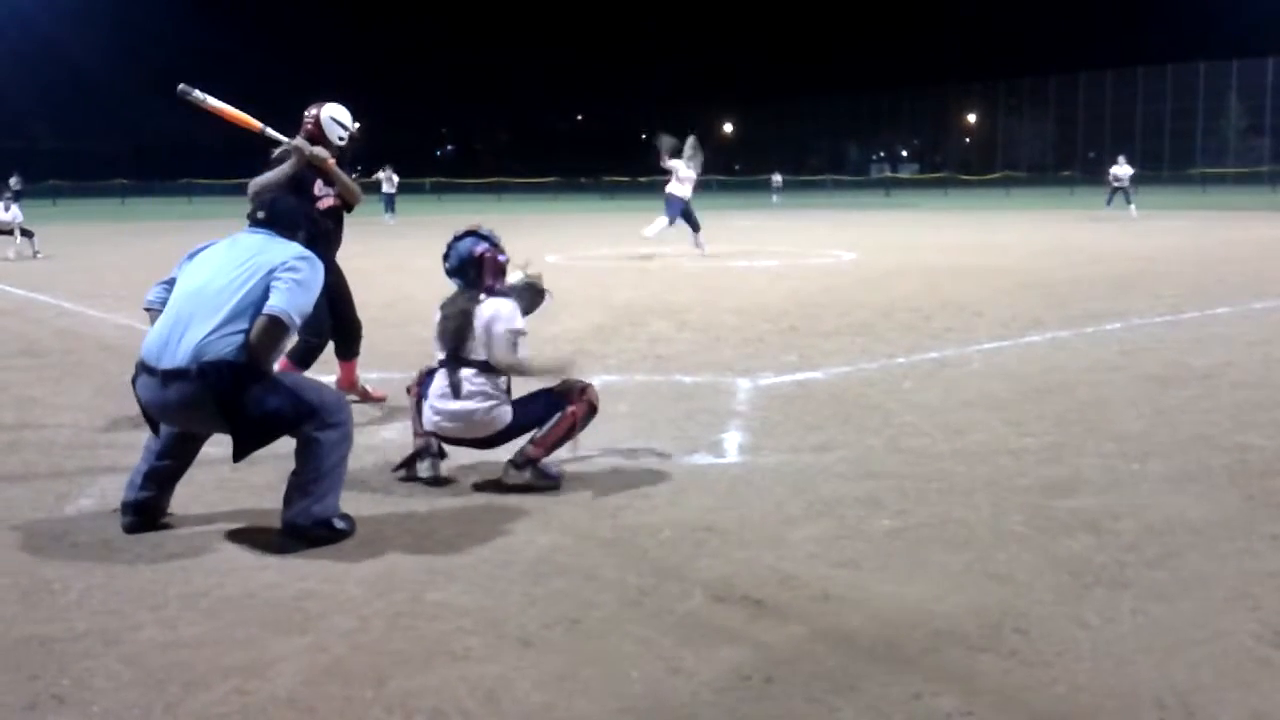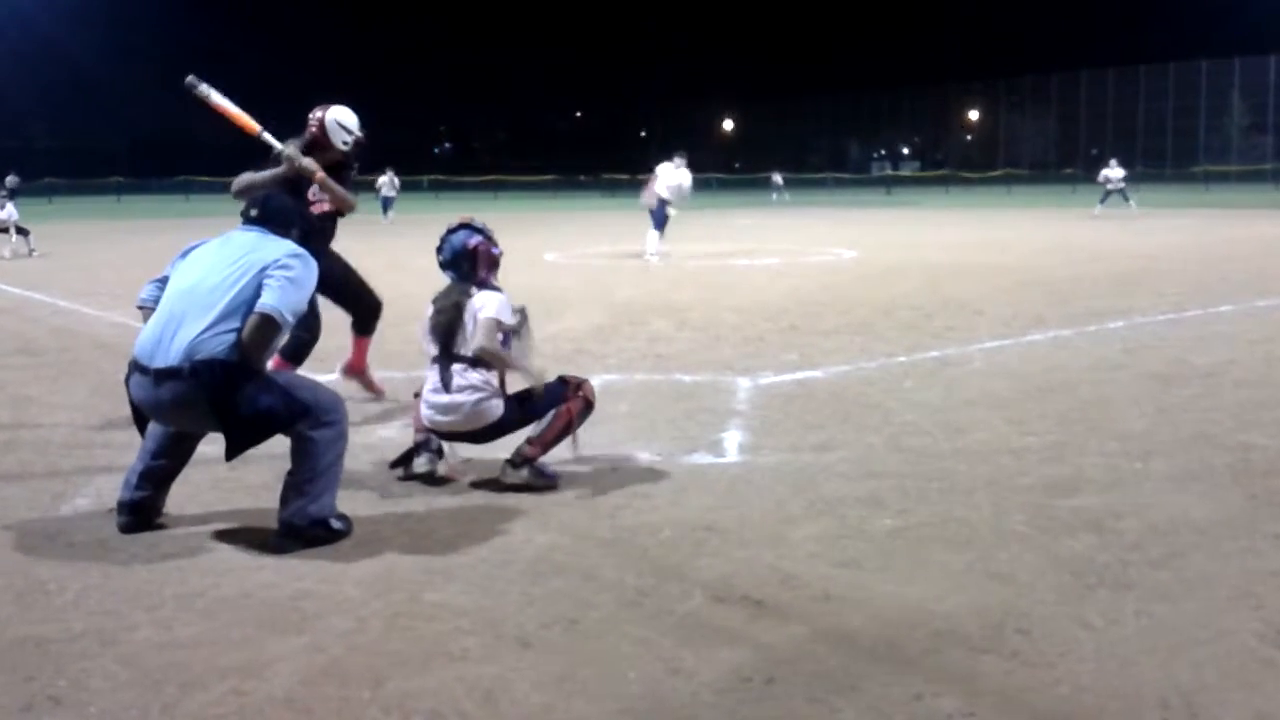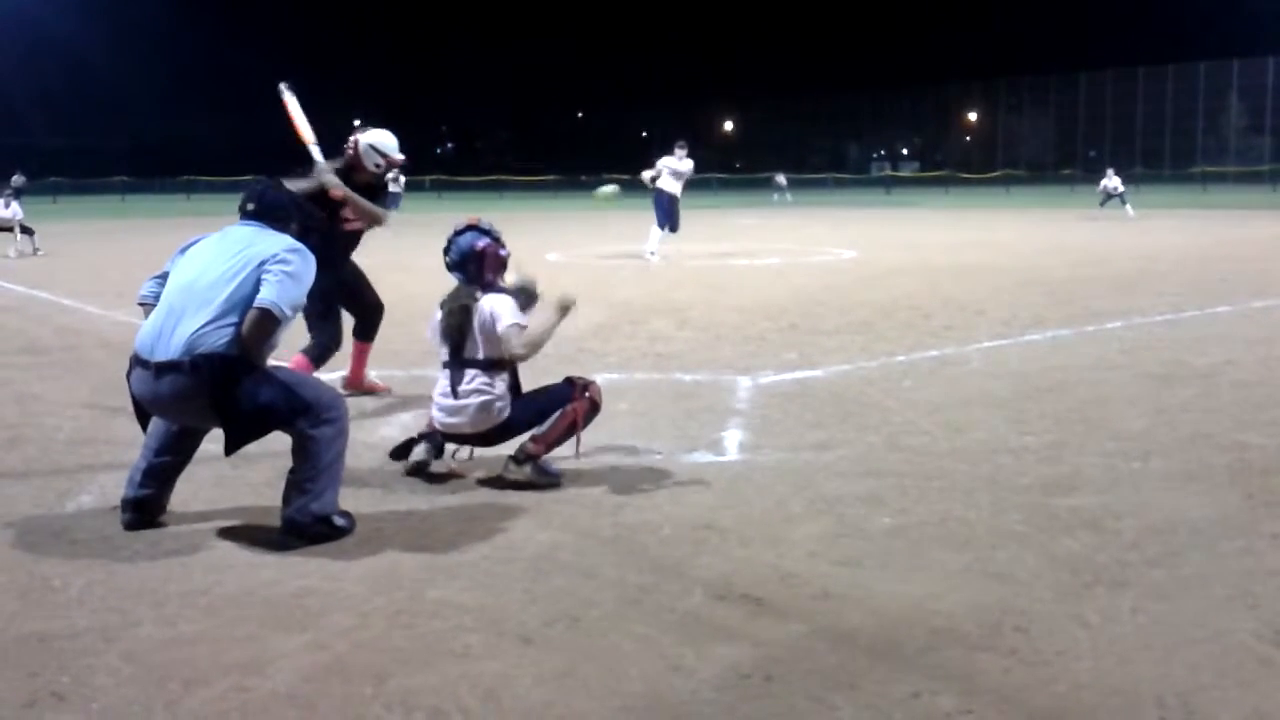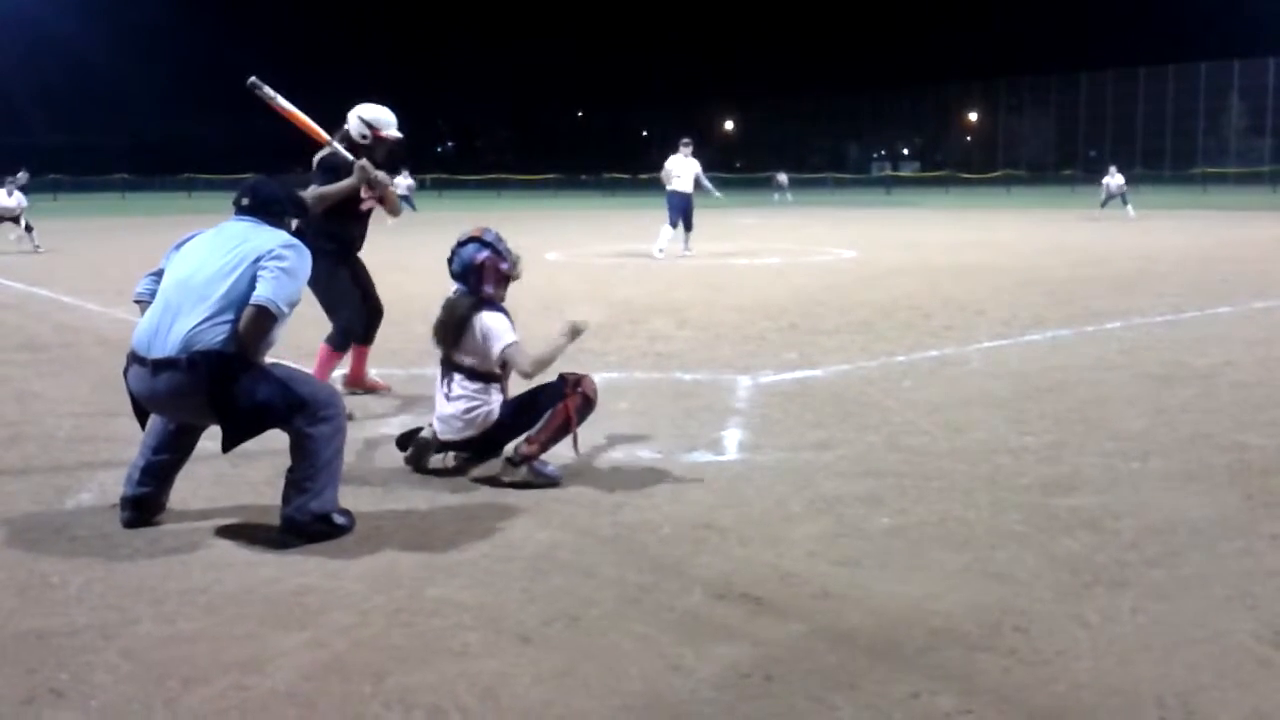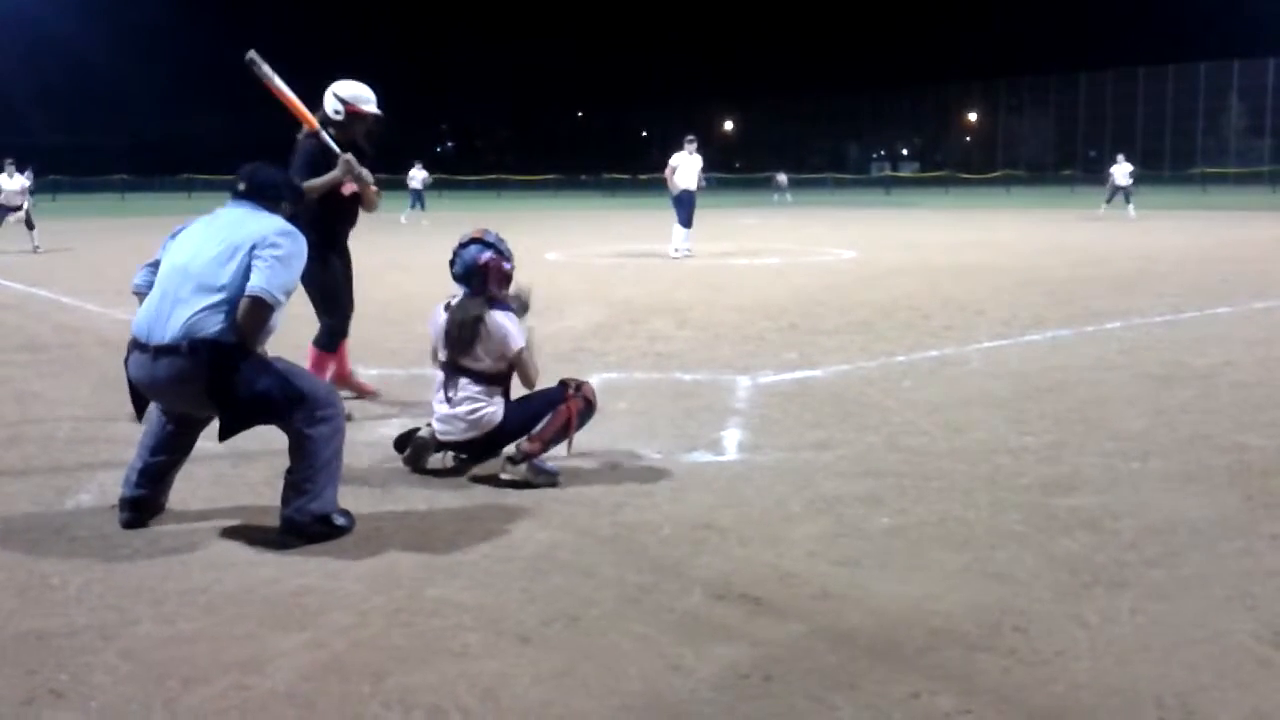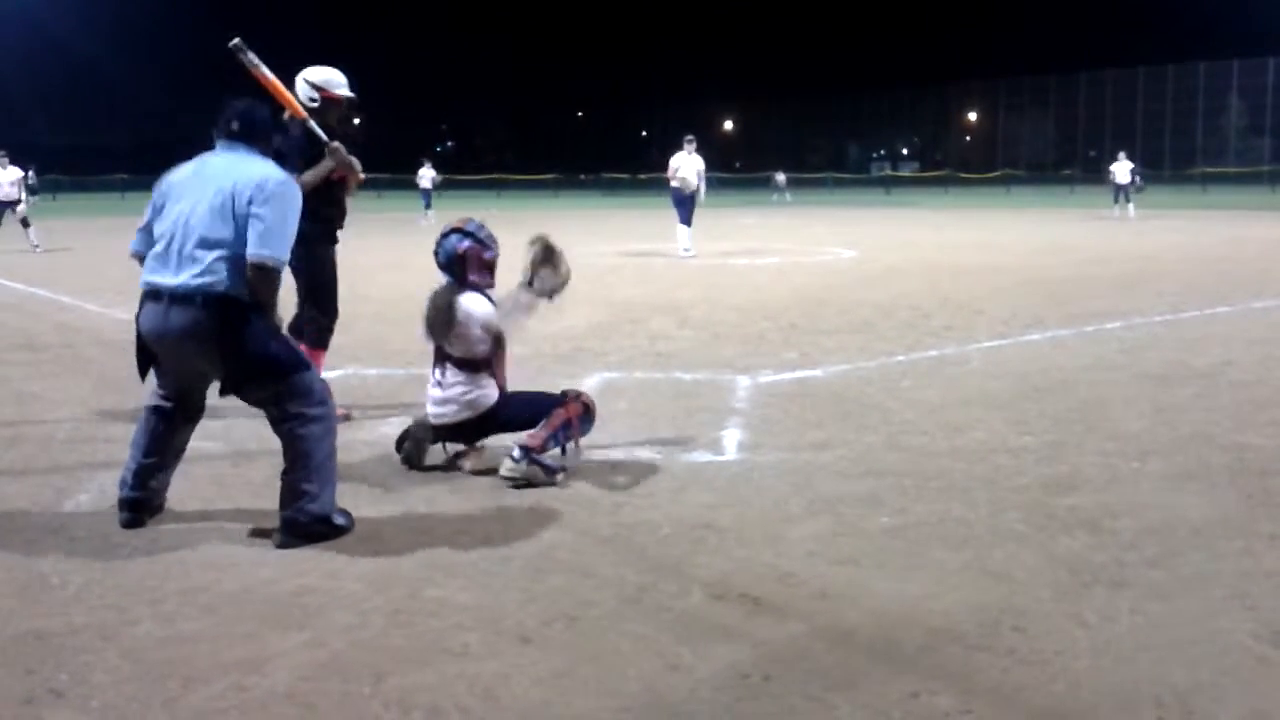
dt=0.3s
person 1, frame 1
left shoulder: (208, 249)
right shoulder: (299, 258)
left elbow: (155, 302)
right elbow: (275, 321)
right wrist: (254, 377)
left hip: (150, 384)
right hip: (209, 385)
left knee: (188, 403)
right knee: (330, 413)
left ankle: (142, 505)
right ankle: (309, 521)
person 1, frame 2
left shoulder: (202, 247)
right shoulder: (293, 256)
left elbow: (149, 299)
right elbow: (267, 319)
right wrist: (247, 374)
left hip: (143, 383)
right hip: (202, 384)
left knee: (184, 396)
right knee: (324, 411)
left ankle: (137, 505)
right ankle: (306, 522)
person 1, frame 3
left shoulder: (201, 242)
right shoulder: (291, 251)
left elbow: (150, 296)
right elbow: (265, 315)
right wrist: (250, 369)
left hip: (144, 378)
right hip: (203, 379)
left knee: (185, 401)
right knee: (325, 408)
left ankle: (141, 502)
right ankle: (309, 518)
person 1, frame 4
left shoulder: (196, 239)
right shoulder: (286, 246)
left elbow: (146, 293)
right elbow: (261, 313)
right wrist: (246, 366)
left hip: (141, 375)
right hip: (199, 376)
left knee: (184, 399)
right knee: (322, 406)
left ankle: (140, 500)
right ankle: (309, 517)
person 1, frame 5
left shoulder: (193, 227)
right shoulder: (282, 233)
left elbow: (143, 285)
right elbow: (257, 303)
right wrist: (250, 354)
left hip: (143, 362)
right hip: (200, 362)
left knee: (182, 406)
right knee: (319, 406)
left ankle: (139, 501)
right ankle: (309, 518)
person 1, frame 6
left shoulder: (179, 174)
right shoulder: (274, 180)
left elbow: (141, 248)
right elbow: (262, 266)
right wrist: (268, 315)
left hip: (154, 314)
right hip: (213, 316)
left knee: (172, 403)
right knee: (307, 401)
left ankle: (137, 499)
right ankle: (308, 517)
person 2, frame 1
left shoulder: (332, 165)
right shoulder: (289, 160)
left elbow: (355, 198)
right elbow: (255, 192)
left wrist: (330, 166)
right wrist: (295, 163)
left hip: (325, 262)
left knee: (349, 328)
right knee: (316, 334)
left ankle: (349, 381)
person 2, frame 2
left shoulder: (338, 167)
right shoulder: (290, 161)
left elbow: (349, 206)
right elbow: (239, 189)
left wrist: (319, 176)
right wrist: (284, 171)
left hip: (320, 254)
left knee: (369, 306)
right knee: (306, 331)
left ankle: (357, 366)
person 2, frame 3
left shoulder: (374, 186)
right shoulder: (329, 177)
left elbow: (379, 219)
left wrist: (345, 194)
right wrist: (313, 185)
left hip: (338, 262)
left knee: (371, 310)
right knee: (326, 340)
left ankle: (356, 378)
person 2, frame 4
left shoulder: (369, 166)
right shoulder: (335, 163)
left elbow: (395, 210)
right elbow: (308, 201)
left wrist: (385, 189)
right wrist: (354, 181)
left hip: (344, 253)
right hip: (319, 253)
left knee: (372, 310)
right knee: (349, 322)
left ankle: (357, 376)
person 2, frame 5
left shoulder: (354, 151)
right shoulder: (312, 148)
left elbow: (370, 206)
left wrist: (365, 183)
right wrist: (337, 175)
left hip: (336, 243)
right hip: (311, 245)
left knee: (341, 311)
right knee: (335, 317)
left ankle: (342, 374)
person 2, frame 6
left shoulder: (329, 136)
right shoulder: (297, 137)
left elbow: (346, 188)
left wrist: (350, 169)
right wrist: (327, 163)
left hip: (322, 235)
right hip: (305, 237)
left knee: (312, 310)
right knee: (322, 314)
person 3, frame 1
left shoulder: (447, 309)
right shoulder: (501, 306)
right elbow: (505, 362)
right wrist: (552, 368)
left hip: (439, 422)
right hip: (487, 425)
left knee: (426, 378)
right knee: (584, 396)
left ankle: (426, 453)
right ankle: (524, 464)
person 3, frame 2
left shoulder: (438, 304)
right shoulder: (492, 298)
right elbow: (483, 346)
right wrist: (524, 368)
left hip: (436, 419)
right hip: (482, 417)
right knee: (581, 391)
left ankle: (424, 449)
right ankle: (521, 463)
person 3, frame 3
left shoulder: (447, 305)
right shoulder: (497, 302)
right elbow: (521, 350)
right wrist: (557, 315)
left hip: (446, 421)
right hip: (487, 422)
right knee: (587, 393)
left ankle: (430, 442)
right ankle: (525, 460)
person 3, frame 4
left shoulder: (454, 302)
right shoulder: (491, 318)
right elbow: (528, 368)
left wrist: (507, 276)
right wrist: (565, 338)
left hip: (448, 426)
right hip: (479, 427)
right knee: (582, 388)
left ankle: (435, 439)
right ankle: (521, 460)
person 3, frame 5
left shoulder: (445, 310)
right shoulder: (501, 317)
right elbow: (530, 382)
right wrist: (525, 347)
left hip: (446, 427)
right hip: (480, 428)
right knee: (582, 395)
left ankle: (432, 438)
right ankle: (522, 459)
person 3, frame 6
left shoulder: (441, 299)
right shoulder: (472, 303)
left elbow: (497, 314)
right elbow: (502, 321)
left hip: (441, 413)
right hip: (476, 410)
right knee: (581, 405)
left ankle: (432, 432)
right ankle: (525, 455)
